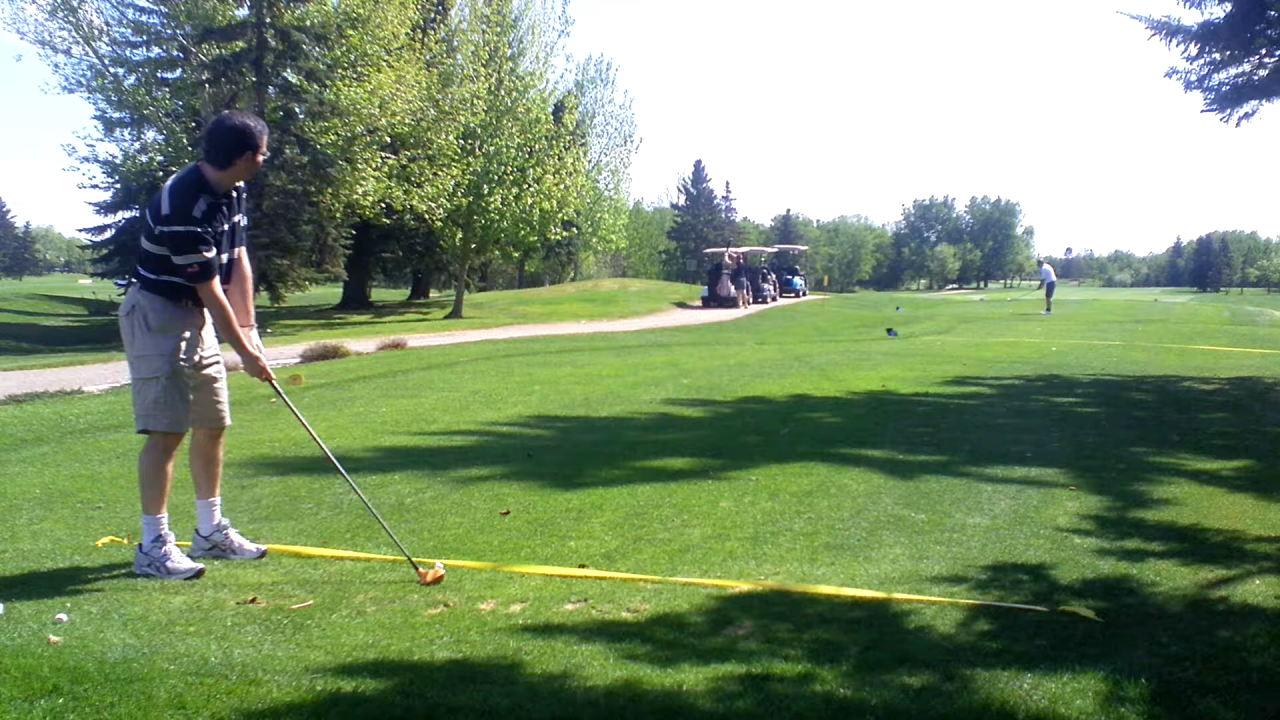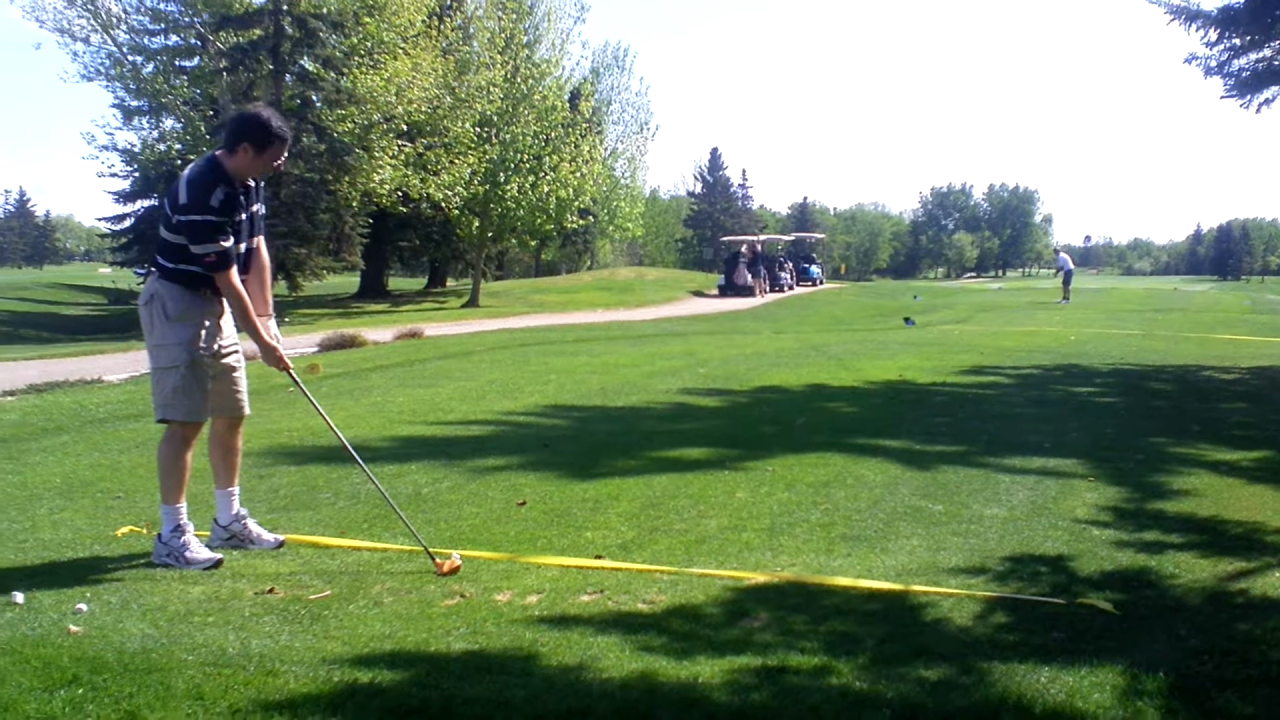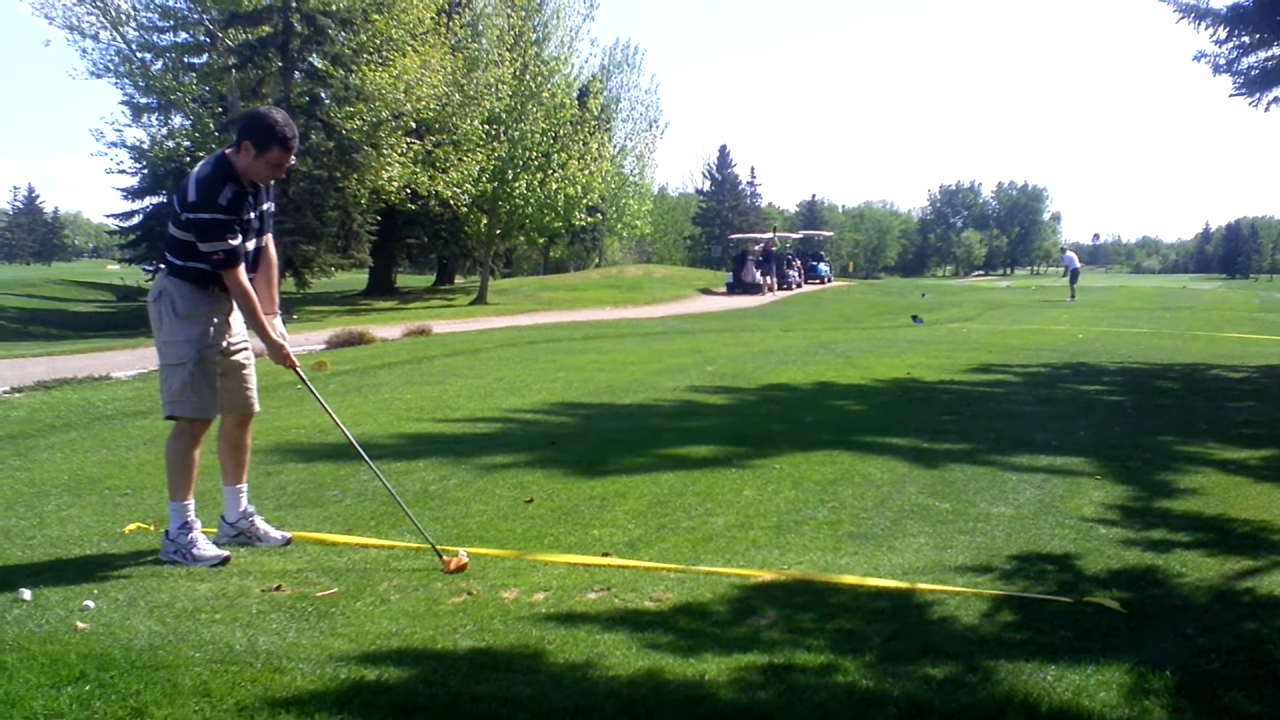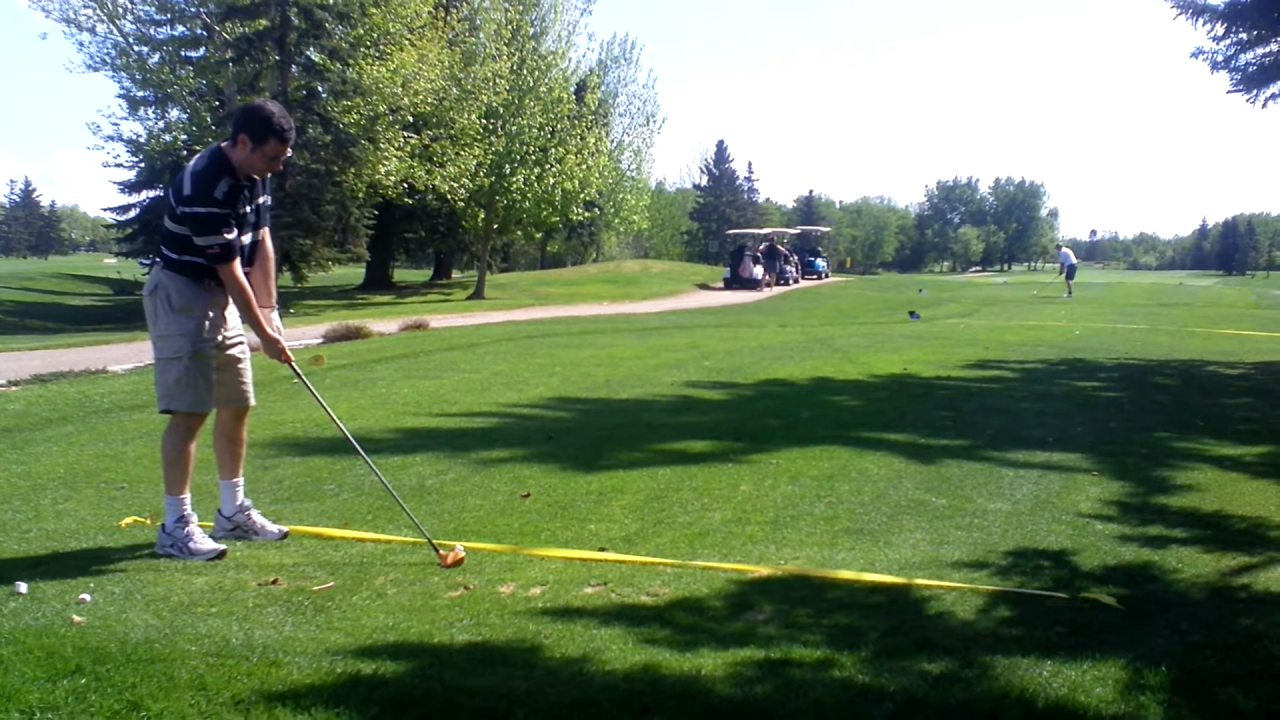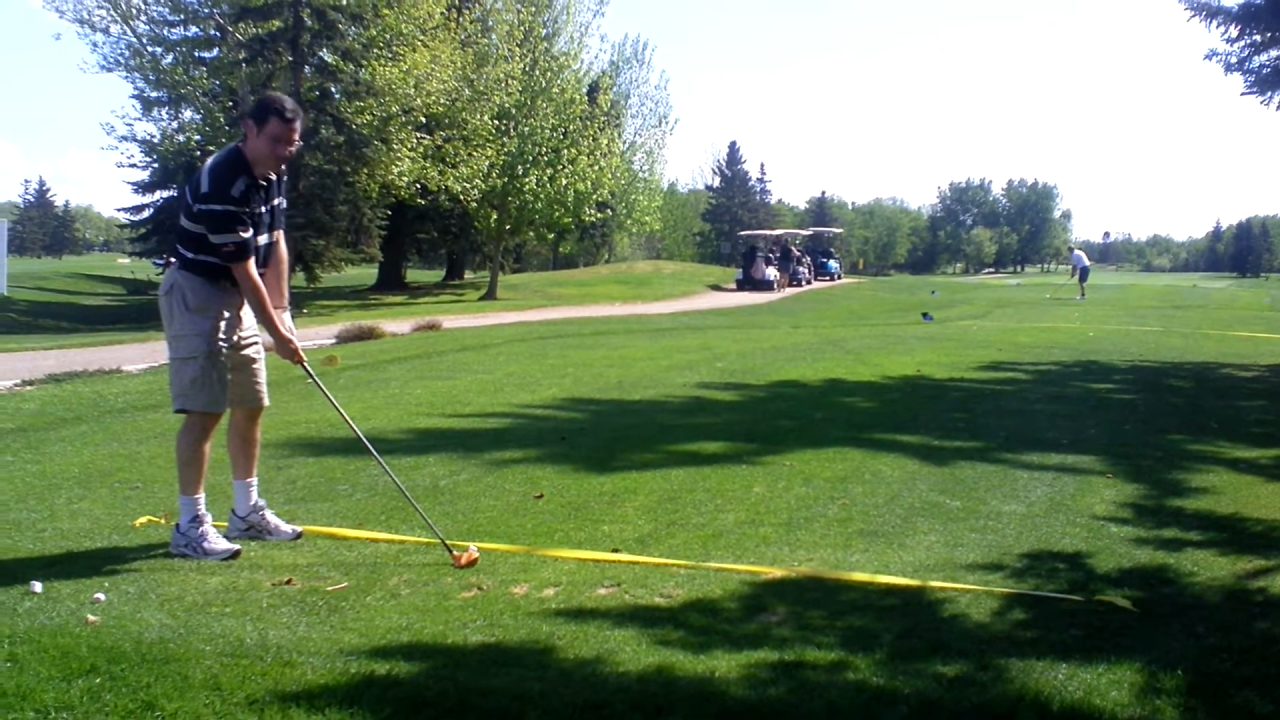
dt=0.5s
person 1, frame 1
left shoulder: (231, 191)
right shoulder: (184, 206)
left elbow: (238, 261)
right elbow: (211, 290)
left wrist: (249, 330)
right wrist: (245, 351)
left hip: (196, 315)
right hip: (158, 316)
left knee: (212, 425)
right knee: (167, 430)
left ankle: (211, 530)
right ankle: (153, 545)
person 1, frame 2
left shoulder: (248, 182)
right shoulder: (202, 194)
left elbow: (256, 251)
right elbow: (228, 279)
left wrist: (267, 320)
right wrist: (262, 341)
left hip: (215, 304)
right hip: (178, 305)
left knee: (230, 414)
right knee: (185, 420)
left ankle: (229, 520)
right ankle: (172, 534)
person 1, frame 3
left shoulder: (258, 179)
right shoulder: (210, 192)
left elbow: (265, 248)
right elbow: (237, 277)
left wrist: (273, 317)
right wrist: (269, 338)
left hip: (225, 302)
right hip: (186, 302)
left knee: (240, 412)
right knee: (194, 417)
left ankle: (237, 517)
right ankle: (180, 531)
person 1, frame 4
left shoulder: (254, 173)
right shoulder: (204, 187)
left elbow: (261, 243)
right elbow: (231, 271)
left wrist: (270, 311)
right wrist: (264, 333)
left hip: (220, 295)
right hip: (181, 295)
left knee: (236, 406)
right knee: (189, 411)
left ankle: (233, 511)
right ankle: (176, 525)
person 1, frame 5
left shoulder: (273, 174)
right shoulder: (221, 184)
left elbow: (275, 245)
right elbow: (246, 270)
left wrist: (282, 312)
right wrist: (277, 333)
left hip: (235, 296)
right hip: (197, 295)
left knee: (250, 406)
right knee: (204, 410)
left ankle: (247, 511)
right ankle: (191, 525)
